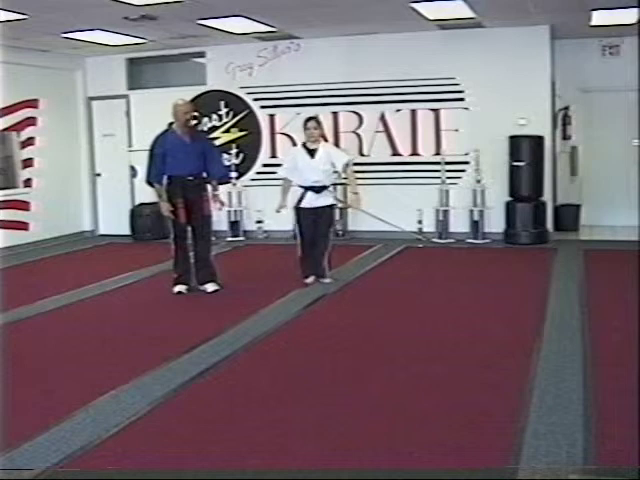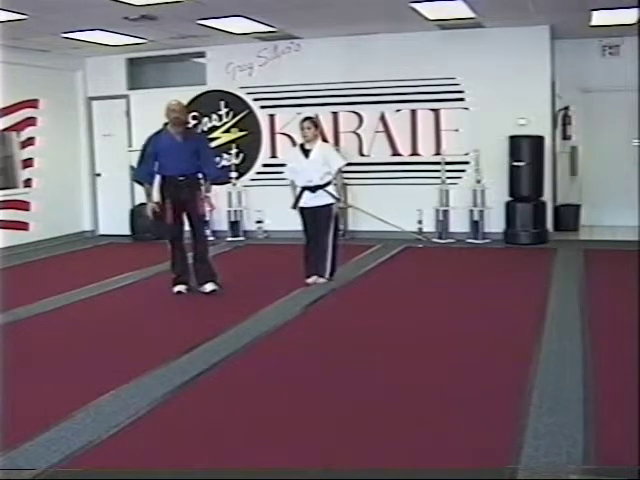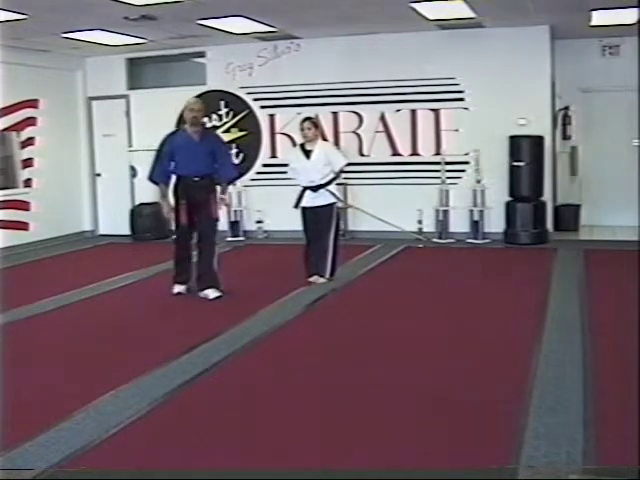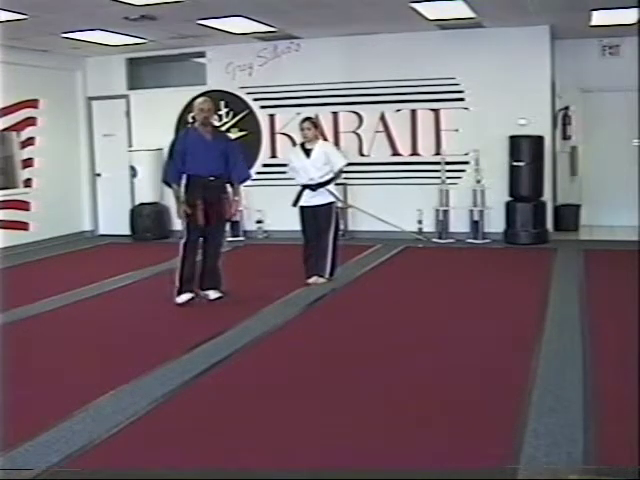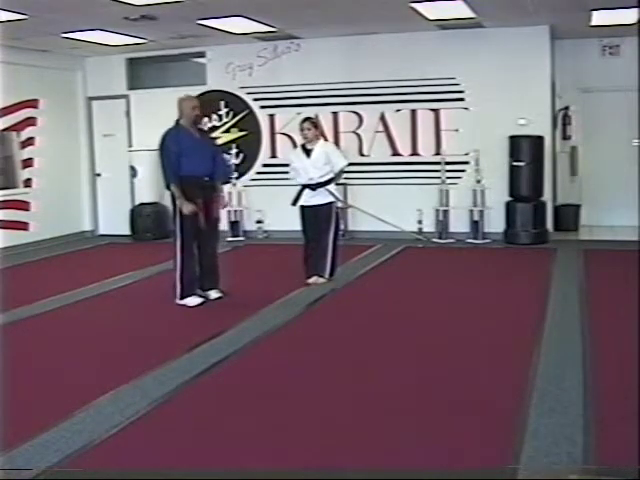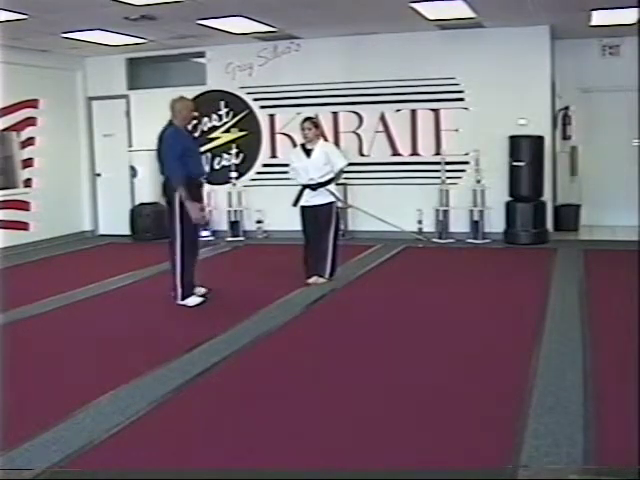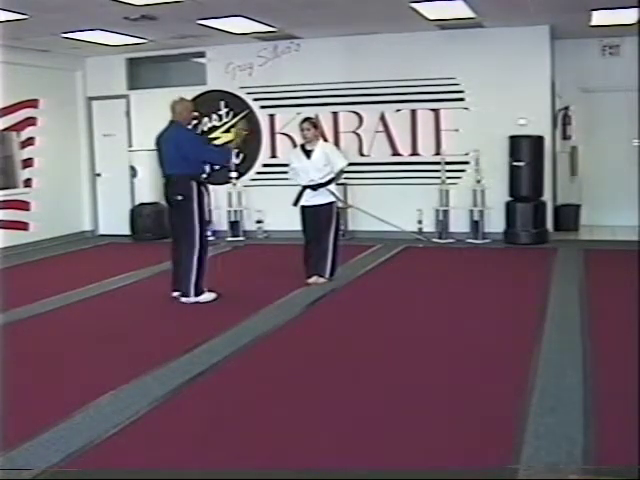
dt=0.7s
person 1, frame 1
left shoulder: (201, 139)
right shoulder: (163, 140)
left elbow: (212, 167)
right elbow: (156, 173)
left wrist: (214, 192)
right wrist: (162, 200)
left hip: (198, 187)
right hip: (176, 189)
left knee: (203, 234)
right knee: (180, 236)
left ankle: (206, 279)
right ankle: (181, 280)
person 1, frame 2
left shoulder: (196, 138)
right shoulder: (157, 140)
left elbow: (207, 167)
right elbow: (147, 171)
left wrist: (207, 194)
right wrist: (149, 199)
left hip: (192, 186)
right hip: (169, 188)
left knee: (199, 233)
right knee: (175, 236)
left ankle: (206, 279)
right ankle: (180, 280)
person 1, frame 3
left shoulder: (213, 139)
right shoulder: (173, 139)
left elbow: (224, 169)
right elbow: (162, 171)
left wrist: (223, 194)
right wrist: (164, 200)
left hip: (207, 189)
right hip: (184, 189)
left knee: (207, 238)
right knee: (183, 237)
left ankle: (207, 285)
right ankle: (181, 280)
person 1, frame 4
left shoulder: (223, 139)
right shoulder: (184, 138)
left elbow: (235, 169)
right elbow: (175, 172)
left wrist: (235, 197)
right wrist: (179, 201)
left hip: (219, 191)
right hip: (195, 190)
left knee: (214, 241)
right knee: (191, 240)
left ankle: (209, 286)
right ankle: (184, 289)
person 1, frame 5
left shoulder: (203, 137)
right shoulder: (173, 137)
left elbow: (217, 165)
right elbow: (171, 172)
left wrist: (219, 192)
right wrist: (181, 200)
left hip: (207, 191)
right hip: (187, 191)
left knee: (209, 242)
right knee: (186, 244)
left ankle: (208, 286)
right ankle: (185, 293)
person 1, frame 6
left shoulder: (184, 134)
right shoulder: (170, 136)
right elbow: (175, 173)
left wrist: (195, 197)
right wrist: (188, 202)
left hip: (192, 189)
right hip: (180, 193)
left knee: (191, 241)
right knee: (181, 242)
left ankle: (187, 285)
right ankle: (182, 293)
person 1, frame 7
left shoulder: (163, 136)
right shoulder: (185, 135)
right elbow: (211, 155)
left hip: (172, 187)
right hip: (188, 188)
left knee: (179, 238)
right knee: (194, 240)
left ankle: (179, 287)
right ankle: (191, 291)
person 2, frame 1
left shoulder: (329, 150)
right shoulder: (296, 152)
left elbow: (348, 170)
right elbow: (287, 178)
left wrist: (354, 193)
right wrist: (283, 200)
left hip: (324, 199)
right hip: (305, 200)
left knee: (323, 237)
right knee: (306, 238)
left ankle: (322, 273)
right ankle: (310, 273)
person 2, frame 2
left shoulder: (326, 149)
right shoulder: (295, 152)
left elbow: (337, 174)
right elbow: (292, 179)
left wrist: (339, 198)
right wrist: (296, 199)
left hip: (325, 198)
right hip: (306, 199)
left knee: (325, 236)
right knee: (310, 237)
left ankle: (324, 272)
right ankle: (312, 272)
person 2, frame 3
left shoulder: (327, 148)
right shoulder: (296, 153)
left elbow: (339, 169)
left wrist: (326, 182)
right wrist: (307, 184)
left hip: (326, 197)
right hip: (307, 198)
left knee: (326, 236)
right knee: (311, 236)
left ankle: (324, 272)
right ankle: (313, 271)
person 2, frame 4
left shoulder: (327, 147)
right shoulder: (296, 152)
left elbow: (338, 169)
left wrist: (327, 183)
right wrist: (306, 183)
left hip: (325, 196)
right hip: (306, 197)
left knee: (326, 235)
right knee: (310, 236)
left ankle: (323, 272)
right ankle: (312, 272)
person 2, frame 5
left shoulder: (327, 148)
right shoulder: (297, 152)
left elbow: (339, 168)
left wrist: (328, 183)
right wrist: (306, 183)
left hip: (325, 196)
right hip: (307, 197)
left knee: (326, 236)
right knee: (310, 237)
left ankle: (323, 272)
right ankle: (313, 272)
person 2, frame 6
left shoulder: (327, 148)
right shoulder: (297, 152)
left elbow: (340, 168)
right elbow: (295, 173)
left wrist: (329, 183)
right wrist: (305, 184)
left hip: (325, 196)
right hip: (307, 197)
left knee: (326, 236)
right knee: (310, 237)
left ankle: (323, 272)
right ankle: (313, 272)
person 2, frame 7
left shoulder: (327, 148)
right shoulder: (296, 153)
left elbow: (339, 168)
right elbow: (294, 173)
left wrist: (329, 183)
right wrist: (305, 184)
left hip: (326, 196)
right hip: (307, 197)
left knee: (326, 236)
right knee: (310, 237)
left ankle: (323, 272)
right ankle: (313, 272)
